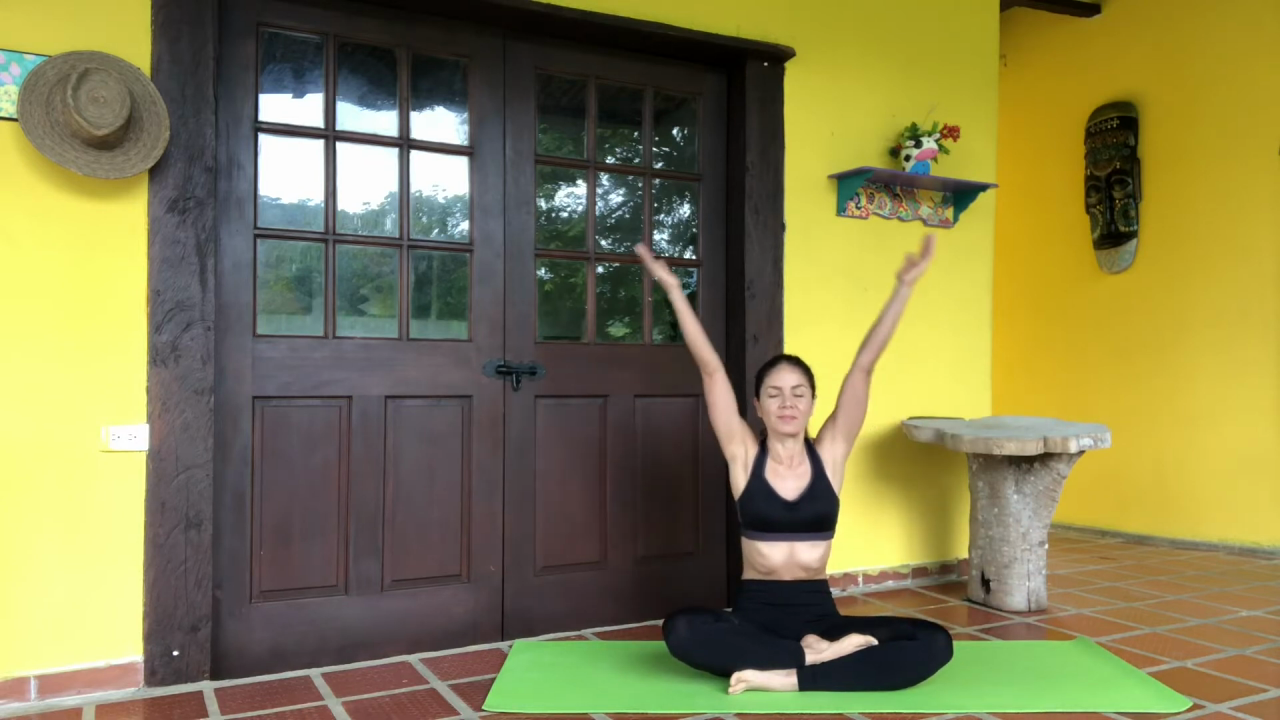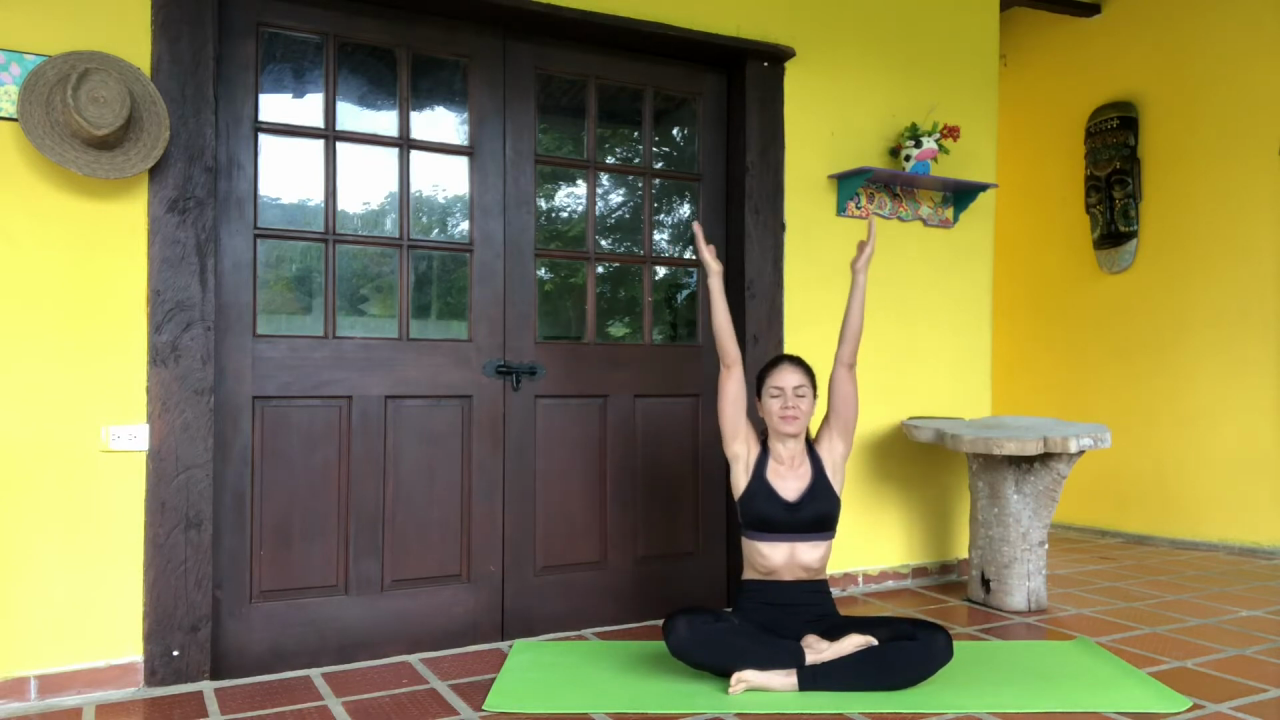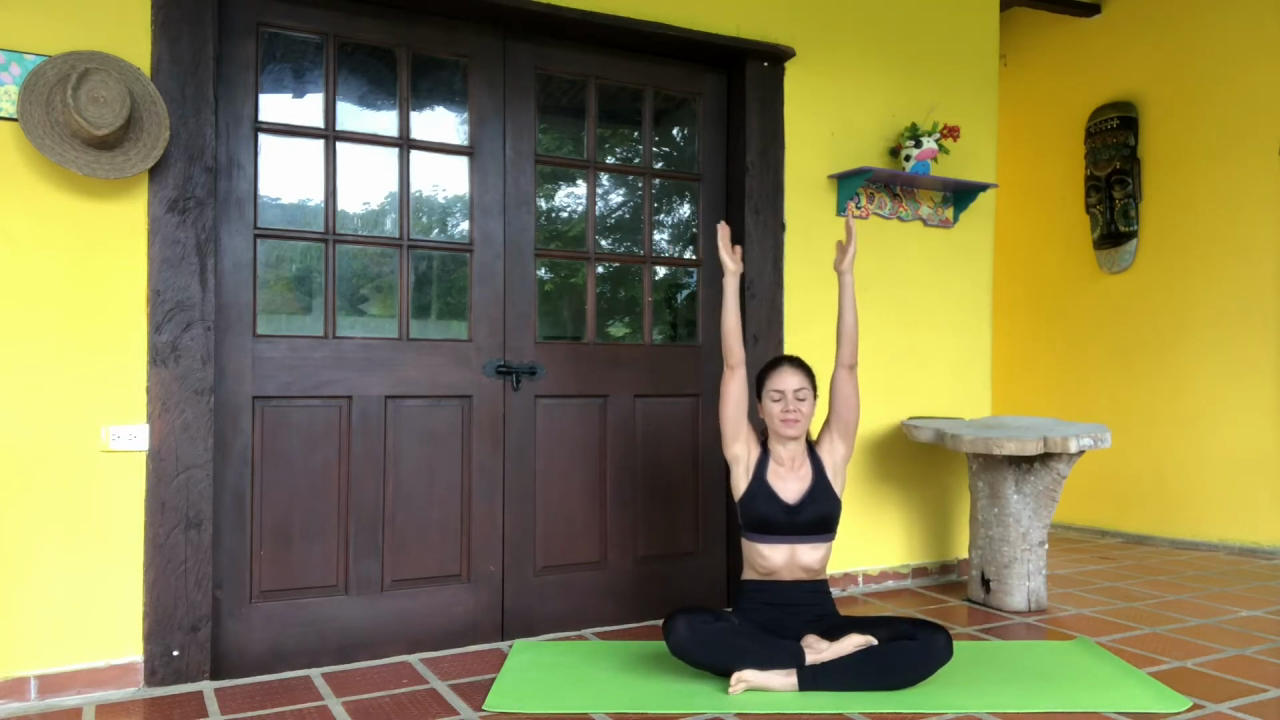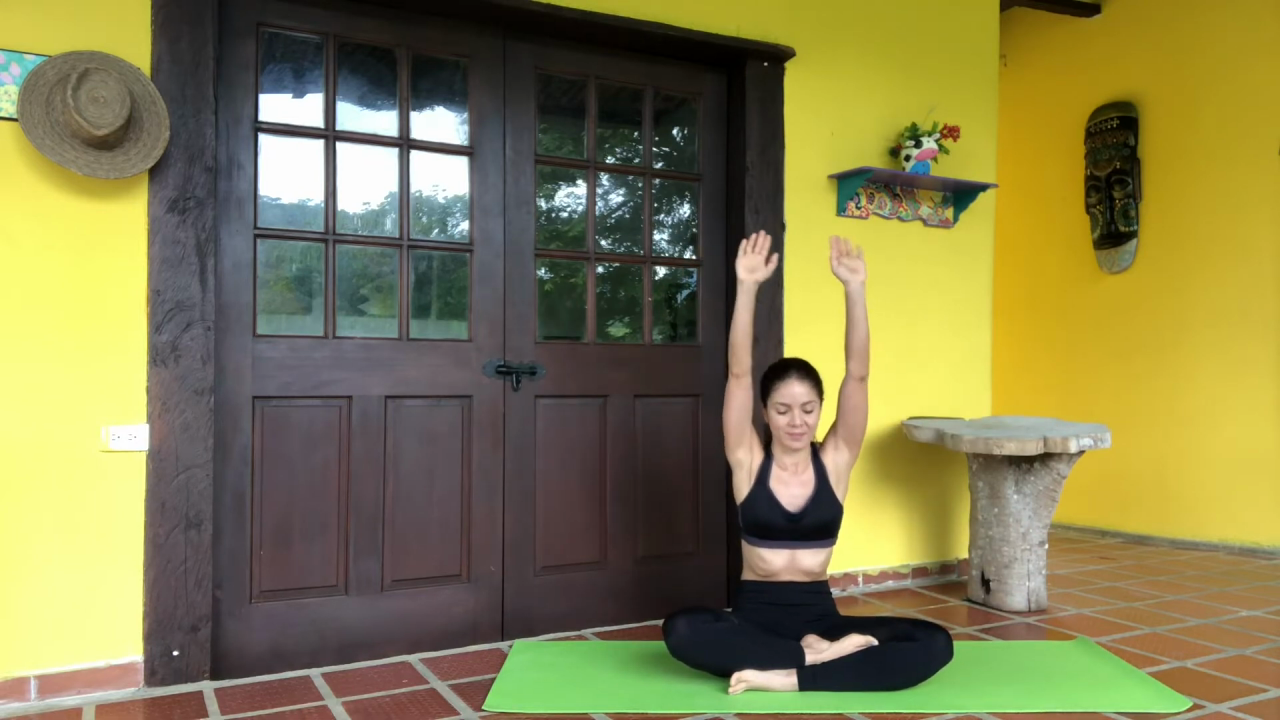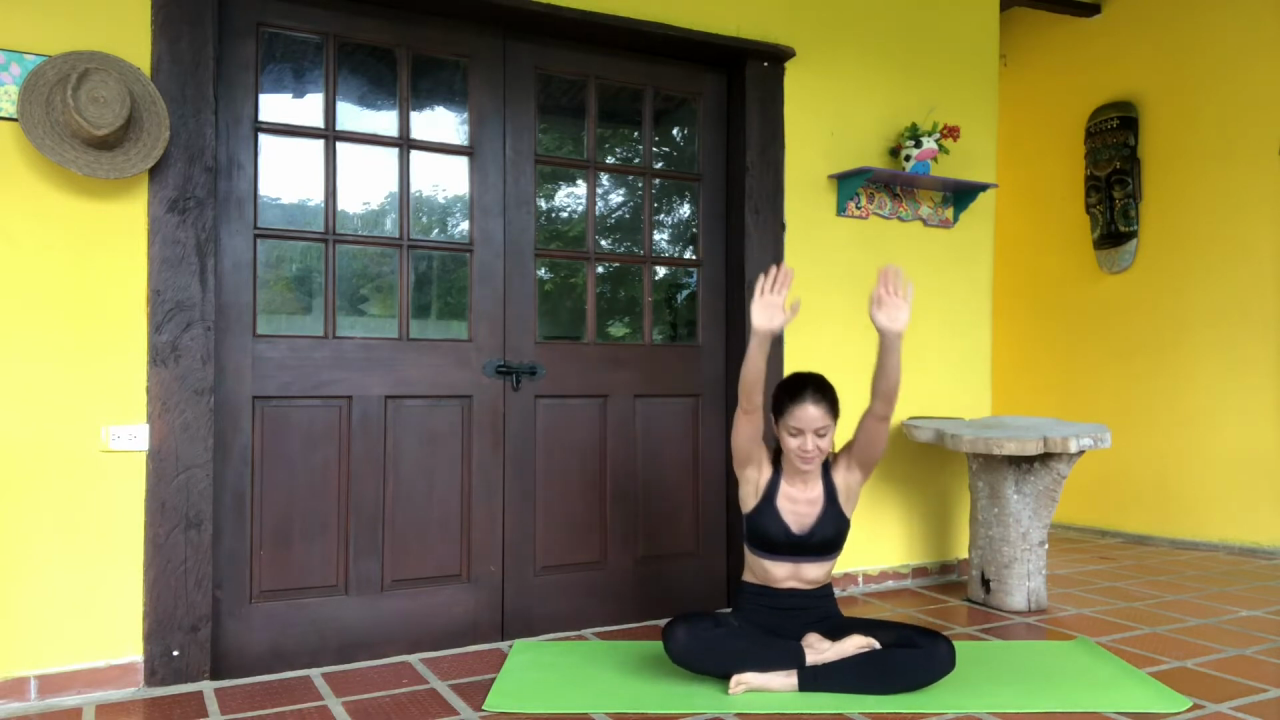
dt=0.4s
person 1, frame 1
left shoulder: (830, 454)
right shoulder: (745, 454)
left elbow: (863, 365)
right elbow: (711, 368)
left wrist: (904, 287)
right wrist: (673, 289)
left hip: (818, 612)
right hip: (754, 613)
left knee: (935, 644)
right knee: (683, 630)
left ankle: (784, 674)
right ankle: (816, 655)
person 1, frame 2
left shoulder: (829, 455)
right shoulder: (746, 456)
left elbow: (846, 363)
right elbow: (731, 363)
left wrist: (859, 276)
right wrist: (714, 277)
left hip: (818, 612)
right hip: (755, 614)
left knee: (934, 644)
right knee: (682, 630)
left ankle: (786, 675)
right ankle: (816, 657)
person 1, frame 3
left shoulder: (830, 456)
right shoulder: (746, 457)
left elbow: (847, 365)
right elbow: (733, 365)
left wrist: (845, 276)
right wrist: (731, 277)
left hip: (819, 612)
right hip: (755, 615)
left knee: (934, 645)
right knee: (682, 630)
left ankle: (789, 675)
right ankle: (818, 655)
person 1, frame 4
left shoulder: (834, 460)
right shoulder: (749, 459)
left elbow: (858, 375)
right elbow: (739, 373)
left wrist: (854, 289)
right wrist: (746, 288)
left hip: (819, 614)
right hip: (755, 615)
left knee: (935, 645)
right knee: (682, 630)
left ankle: (787, 676)
right ankle: (817, 656)
person 1, frame 5
left shoulder: (847, 474)
right shoulder: (756, 471)
left elbow: (880, 412)
right elbow: (748, 408)
left wrist: (889, 336)
right wrist: (761, 338)
left hip: (821, 617)
right hip: (755, 618)
left knee: (937, 654)
right knee: (682, 638)
left ankle: (788, 678)
right ankle: (816, 654)
